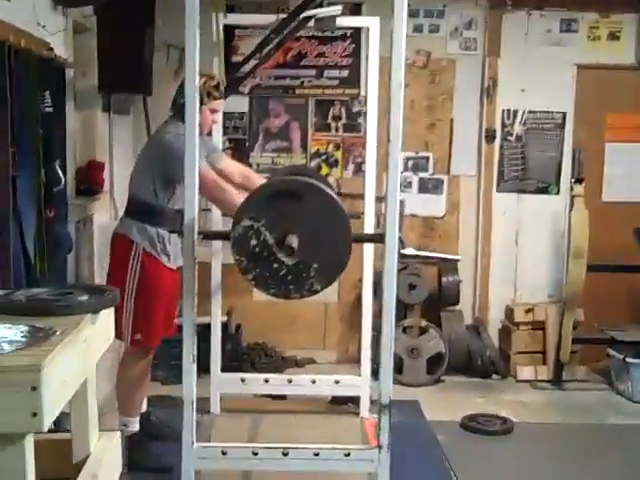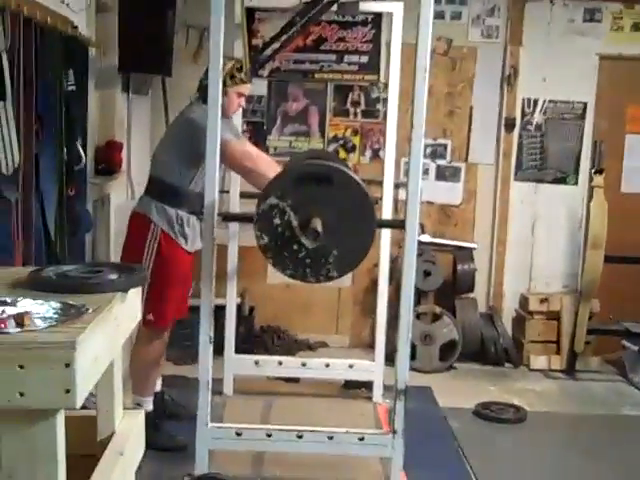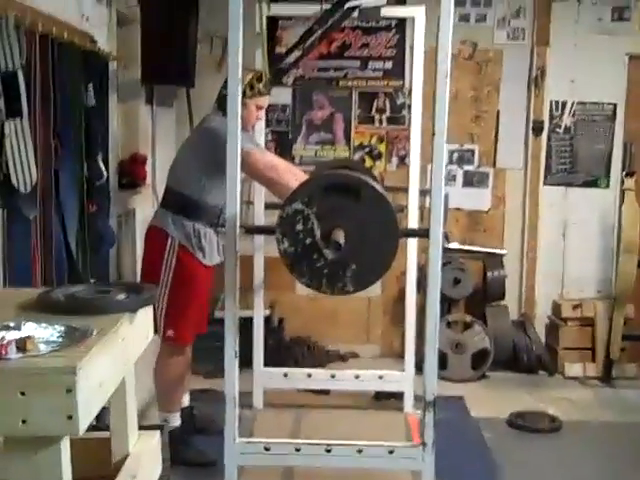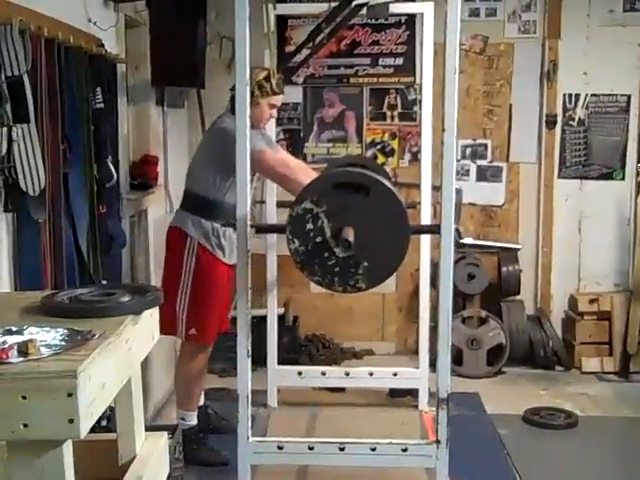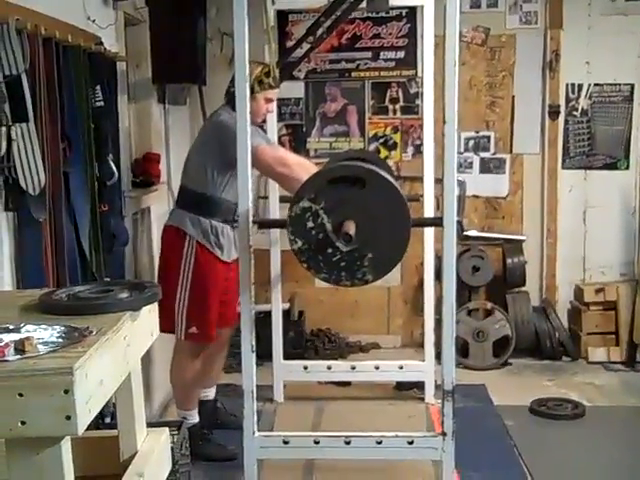
dt=0.5s
person 1, frame 1
left shoulder: (195, 140)
right shoulder: (172, 139)
left elbow: (238, 172)
right elbow: (215, 189)
left hip: (163, 247)
right hip: (141, 246)
left knee: (150, 341)
right knee: (137, 344)
left ankle: (140, 417)
right ankle: (128, 435)
person 1, frame 2
left shoulder: (218, 122)
right shoulder: (199, 120)
left elbow: (258, 156)
right elbow: (247, 165)
left hip: (181, 229)
right hip: (160, 226)
left knee: (164, 321)
right knee: (152, 324)
left ankle: (155, 397)
right ankle: (143, 414)
person 1, frame 3
left shoulder: (234, 133)
right shoulder: (218, 130)
left elbow: (280, 165)
right elbow: (271, 175)
left hip: (198, 240)
right hip: (178, 240)
left knee: (186, 335)
right knee: (174, 339)
left ankle: (182, 411)
right ankle: (171, 433)
person 1, frame 4
left shoulder: (249, 133)
right shoulder: (231, 131)
left elbow: (294, 164)
right elbow: (284, 172)
left hip: (218, 241)
right hip: (198, 240)
left knee: (206, 335)
right knee: (196, 339)
left ankle: (197, 411)
right ankle: (186, 431)
person 1, frame 5
left shoulder: (246, 129)
right shoulder: (226, 125)
left elbow: (293, 159)
right elbow: (281, 169)
left hip: (219, 238)
right hip: (195, 238)
left knee: (222, 328)
right knee: (193, 337)
left ankle: (207, 405)
right ankle: (190, 429)
